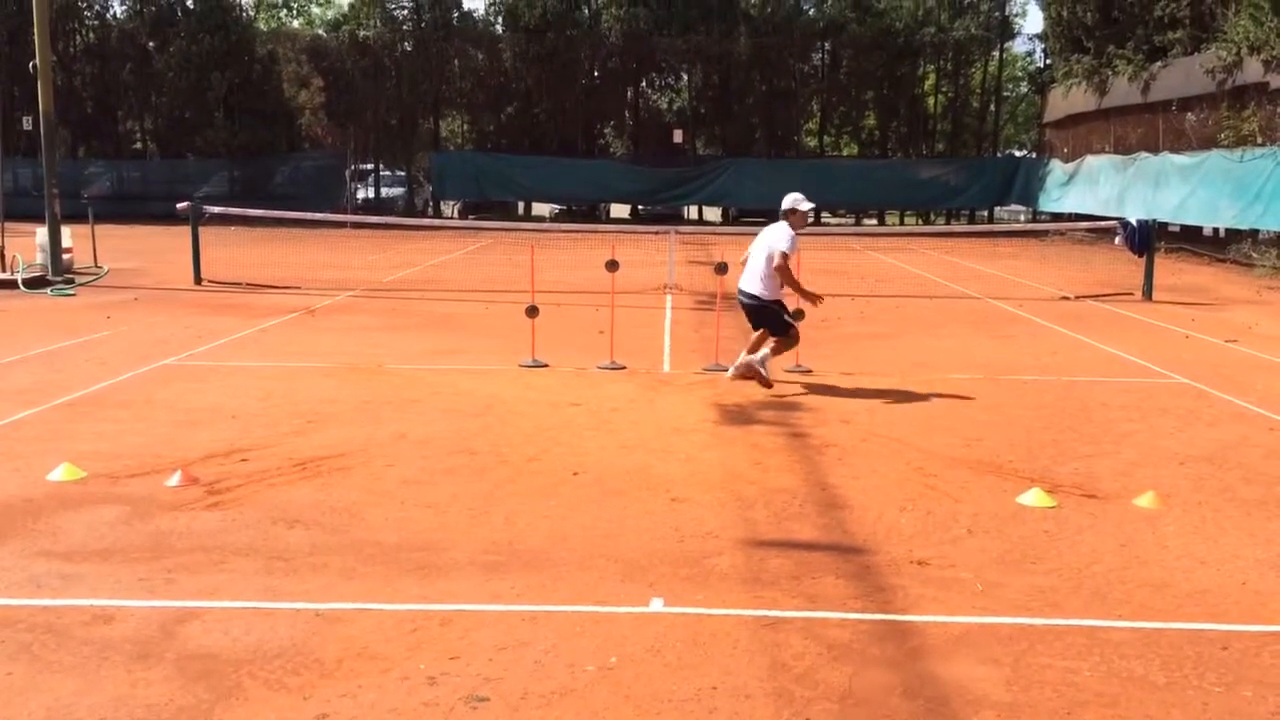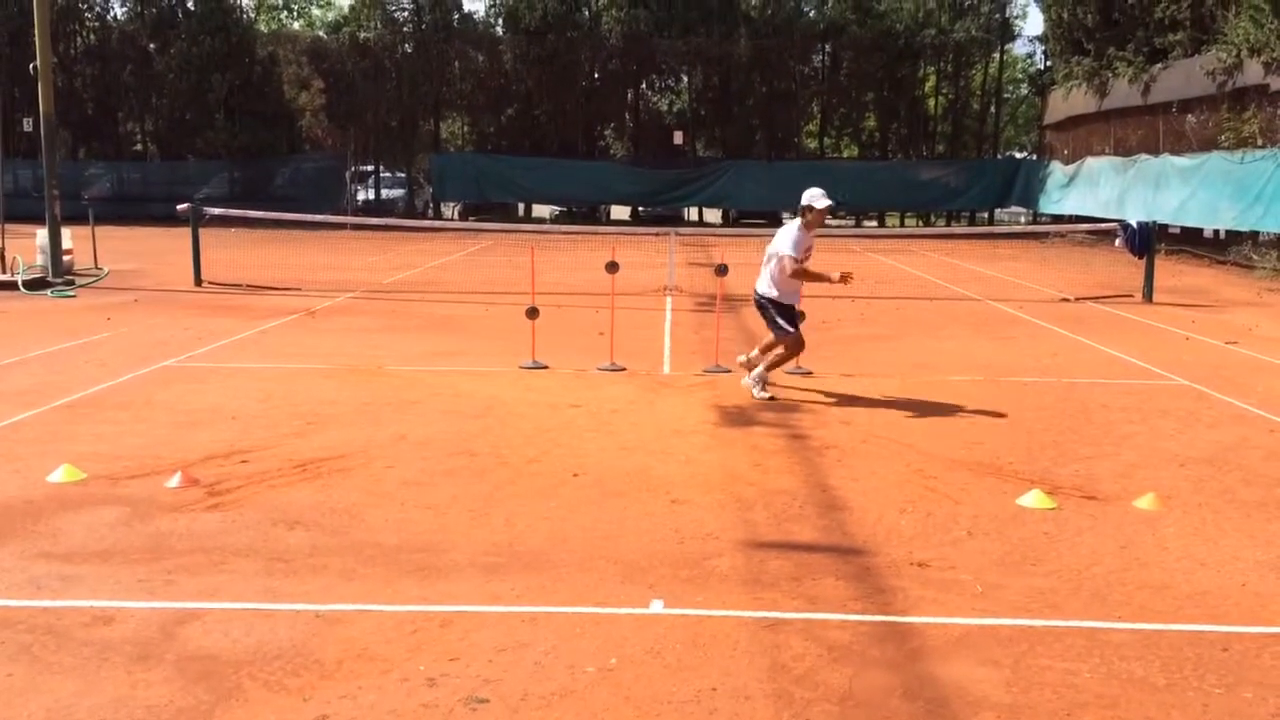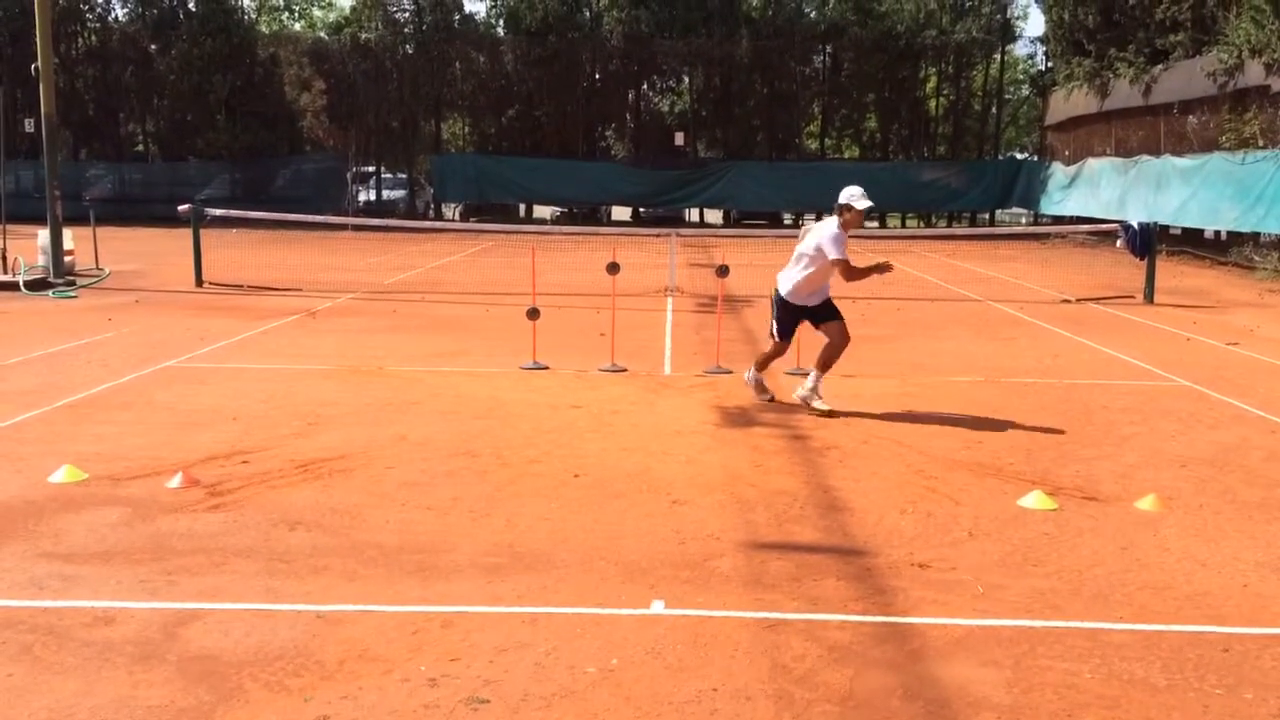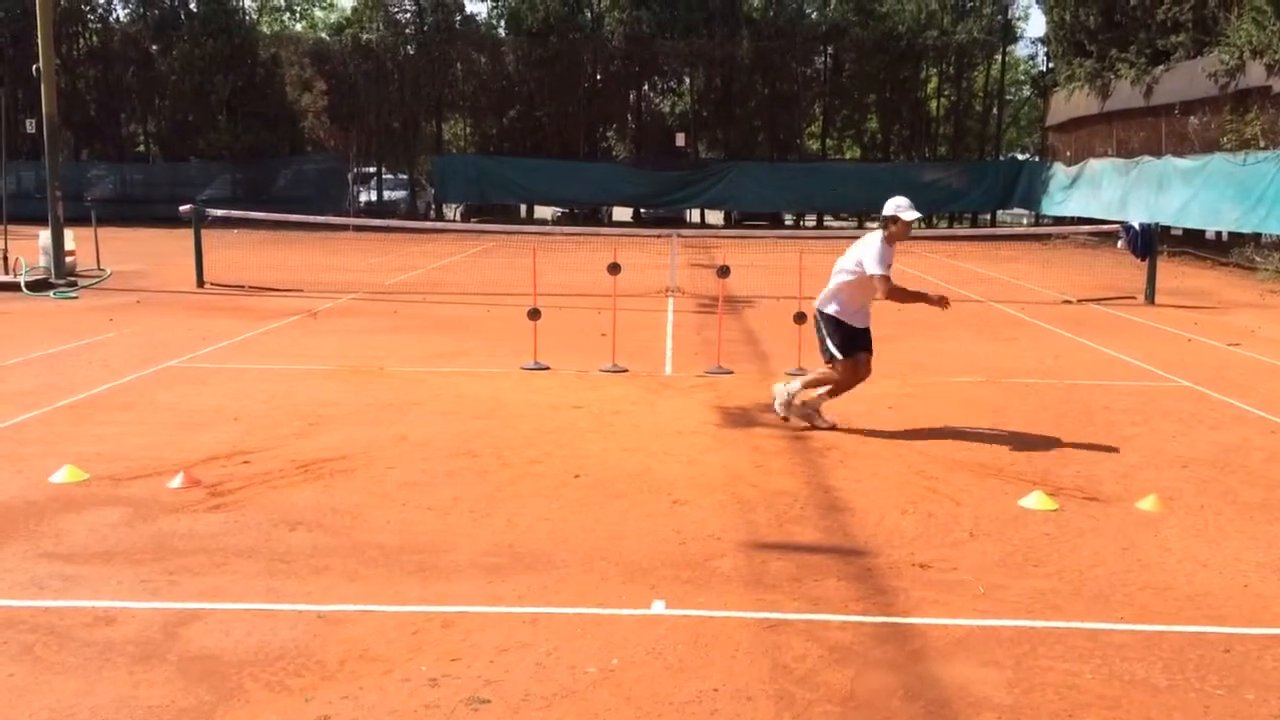
dt=0.2s
person 1, frame 1
left shoulder: (771, 231)
right shoulder: (787, 235)
left elbow: (743, 260)
right elbow: (780, 266)
right wrist: (802, 292)
left hip: (745, 292)
right hip: (762, 297)
left knee: (765, 331)
right knee: (792, 336)
left ankle: (739, 367)
right ankle: (756, 360)
person 1, frame 2
left shoulder: (807, 230)
right shoulder: (793, 234)
right elbow: (793, 271)
right wrist: (829, 277)
left hip: (785, 295)
right hip: (771, 296)
left knee: (782, 336)
right knee: (794, 345)
left ankle: (749, 359)
right ankle: (754, 378)
person 1, frame 3
left shoulder: (837, 227)
right shoulder: (830, 234)
left elbow: (805, 231)
right elbow: (848, 274)
right wrist: (877, 268)
left hip: (817, 296)
right hip: (789, 295)
left knee: (840, 338)
right knee: (779, 347)
left ankle: (809, 391)
right ankle: (754, 376)
person 1, frame 4
left shoulder: (885, 245)
right shoulder: (875, 248)
right elbow: (887, 291)
left wrist: (870, 292)
right wrist: (927, 297)
left hip: (856, 317)
right hip: (832, 312)
left knee: (859, 373)
right knee: (841, 373)
left ankle: (809, 405)
right ankle: (787, 391)
